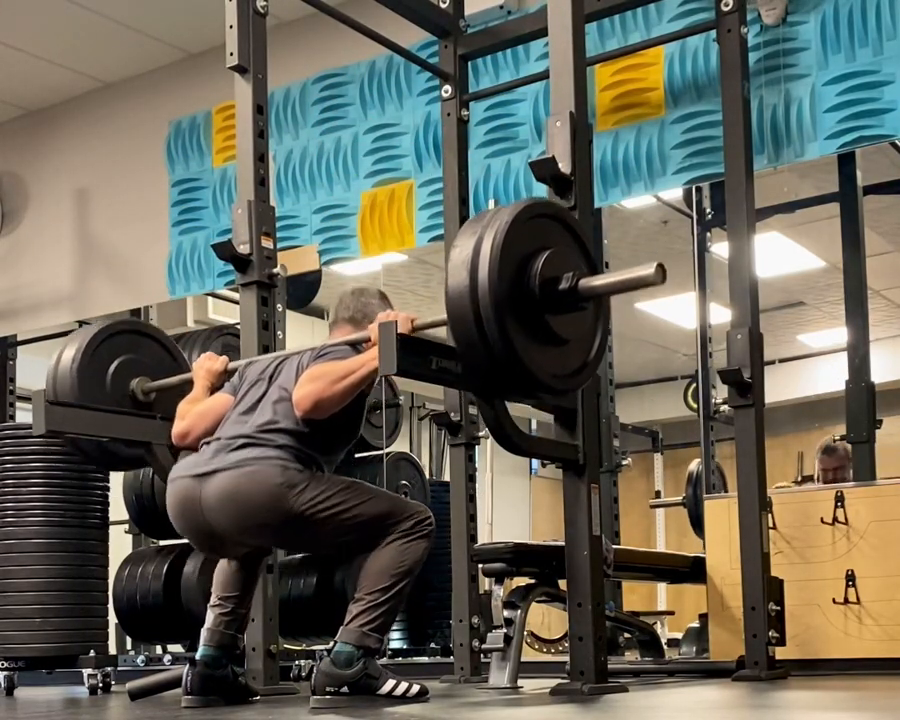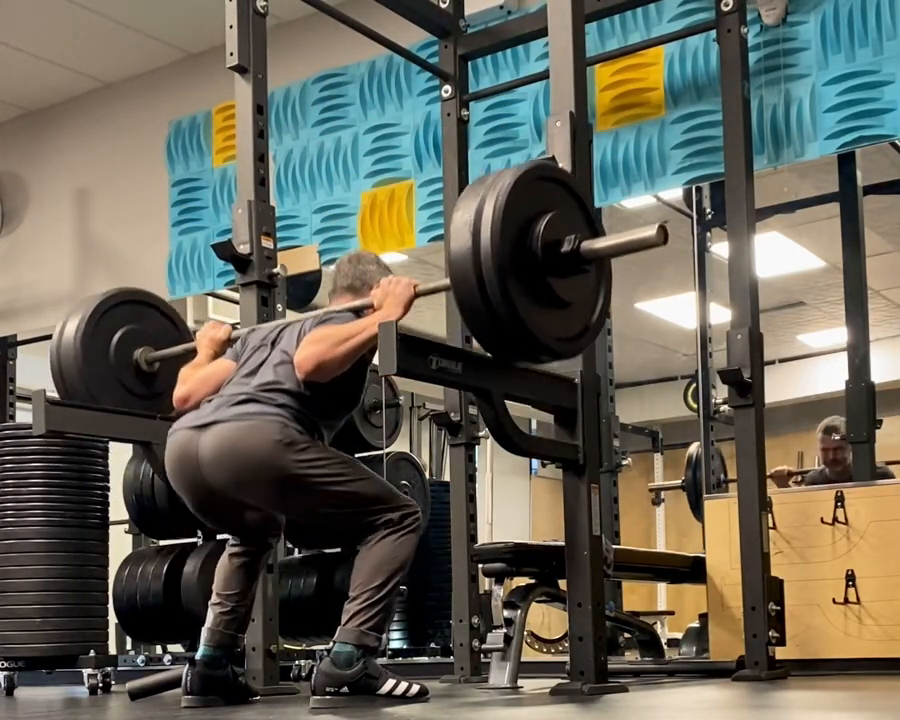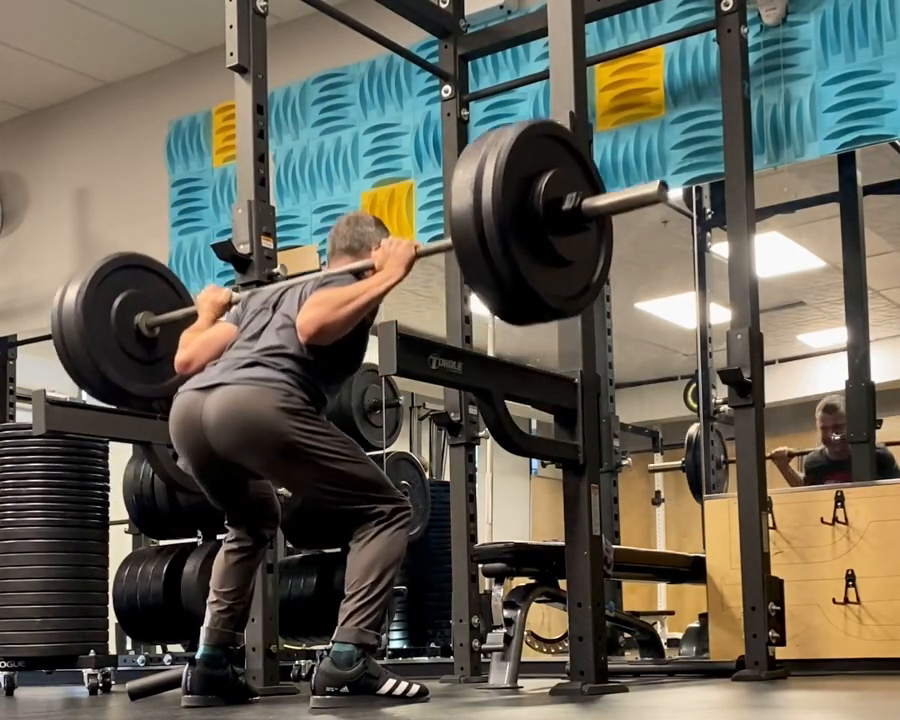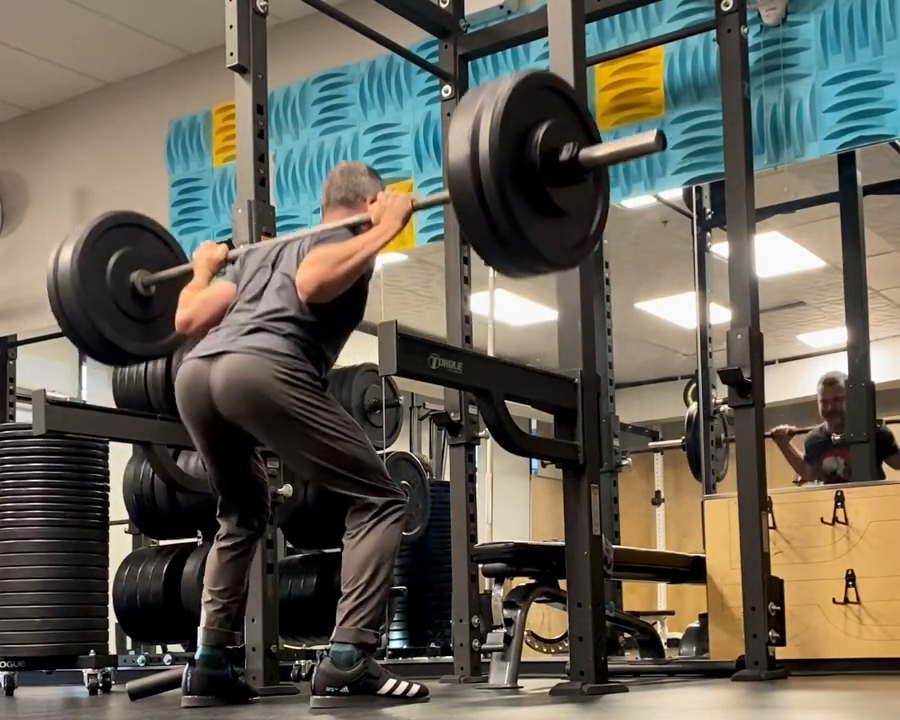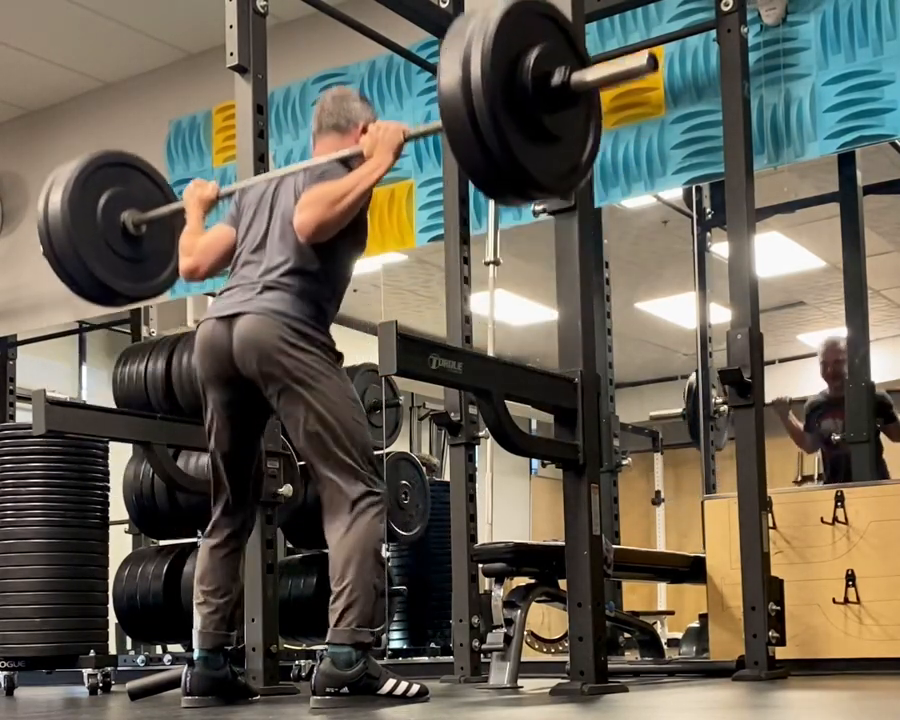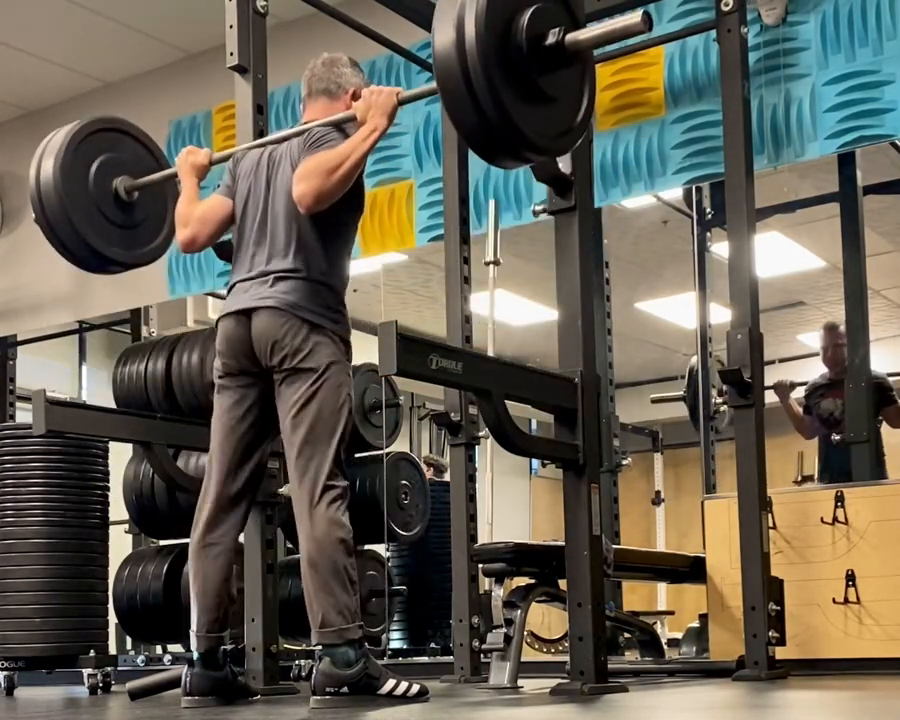
dt=0.2s
person 1, frame 1
left shoulder: (262, 365)
right shoulder: (350, 356)
left elbow: (184, 431)
right elbow: (308, 399)
left wrist: (204, 382)
right wrist: (383, 350)
left hip: (184, 496)
right hip: (252, 487)
left knee: (251, 539)
right knee: (410, 523)
left ankle: (210, 667)
right ankle: (347, 666)
person 1, frame 2
left shoulder: (264, 332)
right shoulder: (351, 324)
left elbow: (184, 396)
right elbow: (309, 362)
left wrist: (207, 350)
right wrist: (388, 314)
left hip: (183, 448)
right hip: (250, 440)
left knee: (255, 532)
right knee: (395, 519)
left ankle: (211, 666)
right ankle: (347, 664)
person 1, frame 3
left shoulder: (266, 294)
right shoulder: (354, 286)
left elbow: (187, 359)
right elbow: (312, 326)
left wrist: (209, 312)
right wrist: (390, 275)
left hip: (189, 410)
right hip: (256, 404)
left knee: (253, 524)
right knee: (385, 511)
left ankle: (211, 665)
right ankle: (347, 663)
person 1, frame 4
left shoulder: (265, 250)
right shoulder: (353, 239)
left elbow: (188, 318)
right elbow: (313, 283)
left wrist: (205, 271)
right wrist: (388, 228)
left hip: (194, 374)
right hip: (264, 371)
left knee: (242, 517)
right knee: (378, 501)
left ankle: (210, 664)
right ankle: (348, 663)
person 1, frame 5
left shoulder: (257, 187)
right shoulder: (343, 172)
left elbow: (192, 263)
right elbow: (309, 222)
left wrist: (195, 211)
right wrist: (380, 161)
left hip: (215, 331)
right hip: (282, 330)
left knee: (232, 504)
right knee: (355, 493)
left ankle: (208, 661)
right ankle: (345, 660)
person 1, frame 6
left shoulder: (249, 157)
right shoulder: (336, 137)
left elbow: (191, 234)
right elbow: (309, 192)
left wrist: (189, 177)
right wrist: (374, 127)
left hip: (237, 320)
right hip: (298, 320)
left knee: (223, 496)
right knee: (318, 492)
left ankle: (206, 662)
right ankle: (341, 660)
